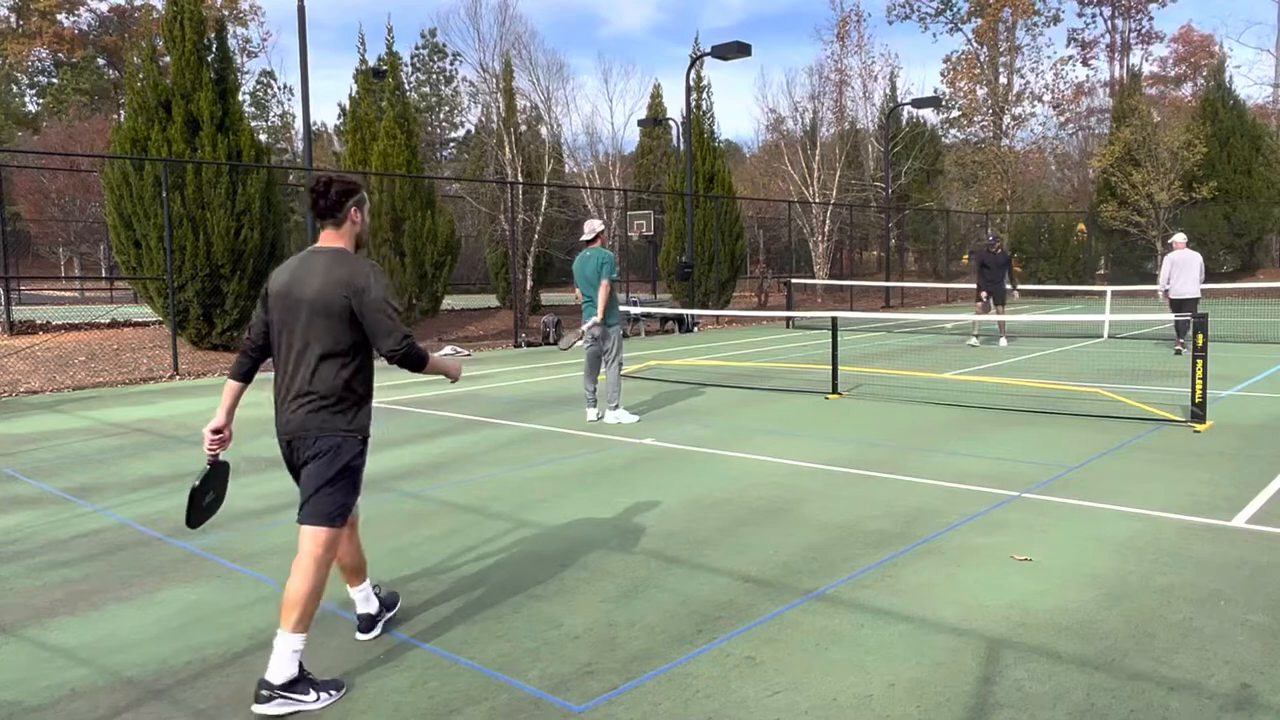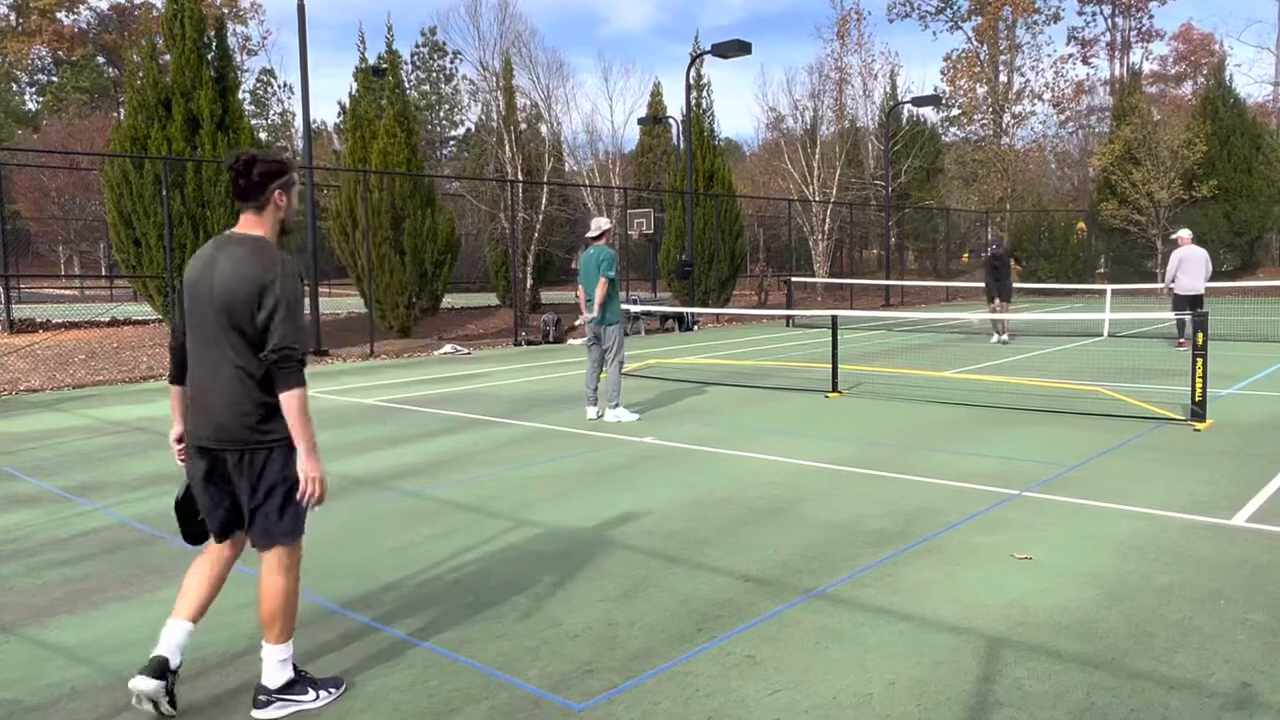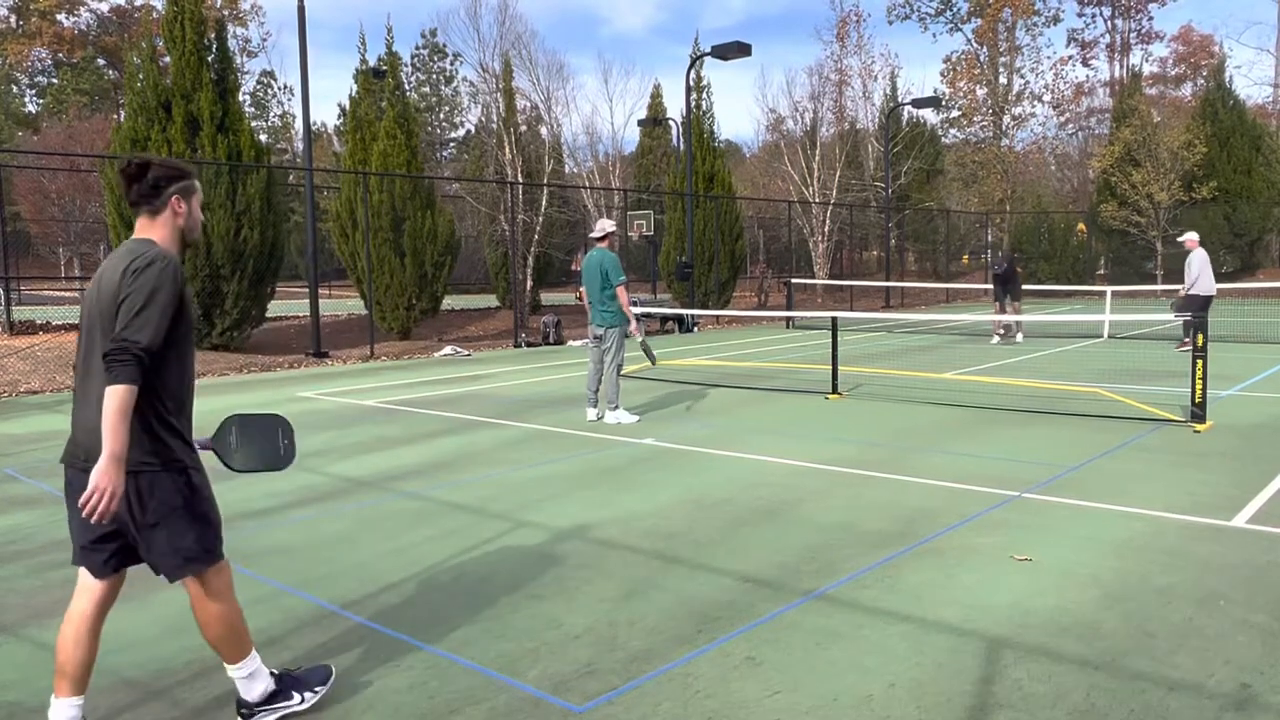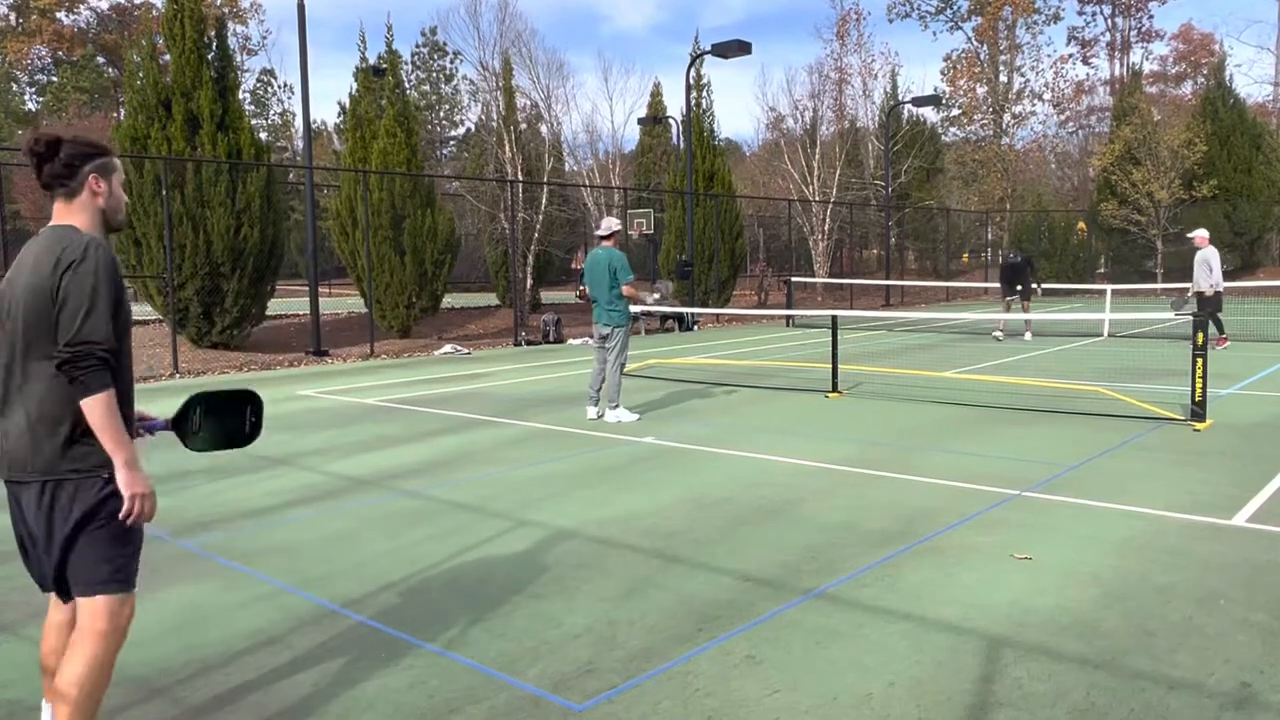
dt=0.3s
person 1, frame 1
left shoulder: (283, 275)
right shoulder: (362, 274)
left elbow: (251, 351)
right elbow: (399, 349)
left wrist: (223, 415)
right wrist: (445, 367)
left hip: (292, 427)
right hip: (335, 428)
left knee: (341, 517)
right knee: (318, 543)
left ankle: (369, 607)
person 1, frame 2
left shoulder: (201, 260)
right shoulder: (275, 266)
left elbow: (179, 352)
right elbow: (284, 366)
left wrist: (180, 421)
right wrist: (307, 453)
left hip: (204, 435)
right hip: (255, 437)
left knee: (221, 546)
right knee: (280, 553)
left ankle: (160, 662)
person 1, frame 3
left shoulder: (114, 265)
right shoulder: (156, 265)
right elbow: (124, 362)
right wrist: (115, 457)
left hip: (86, 456)
right hip: (152, 458)
left knee: (95, 588)
right knee: (206, 574)
person 1, frame 4
right shoulder: (87, 255)
right elbow: (87, 368)
left wrist: (126, 418)
right wrist: (128, 463)
right hip: (79, 466)
left knee: (68, 604)
right knee: (107, 612)
person 2, frame 1
left shoulder: (578, 260)
right shoulder: (606, 256)
right elbow: (605, 286)
right wrist: (600, 314)
left hip: (588, 319)
right hip: (607, 320)
left knee: (591, 365)
right knee: (612, 365)
left ankle: (591, 409)
right ankle: (613, 410)
person 2, frame 2
left shoulder: (584, 256)
right shoulder: (608, 253)
left elbow: (581, 289)
right elbow: (602, 284)
right wrist: (596, 311)
left hip: (592, 318)
right hip: (608, 318)
left knee: (593, 363)
right knee: (613, 364)
left ankle: (592, 407)
right ankle: (613, 409)
person 2, frame 3
left shoulder: (587, 258)
right shoulder: (610, 258)
right elbow: (621, 291)
right wrist: (632, 319)
left hip: (594, 321)
right hip: (611, 321)
left knee: (595, 365)
right knee: (612, 366)
left ankle: (592, 409)
right ankle: (612, 411)
person 2, frame 4
left shoulder: (590, 257)
right shoulder: (617, 257)
left elbow: (588, 291)
right elbow: (627, 290)
right wrist: (645, 298)
left hip: (598, 319)
right hip: (617, 318)
left knee: (599, 363)
right knee: (615, 364)
left ankle: (593, 406)
right ankle: (613, 409)
